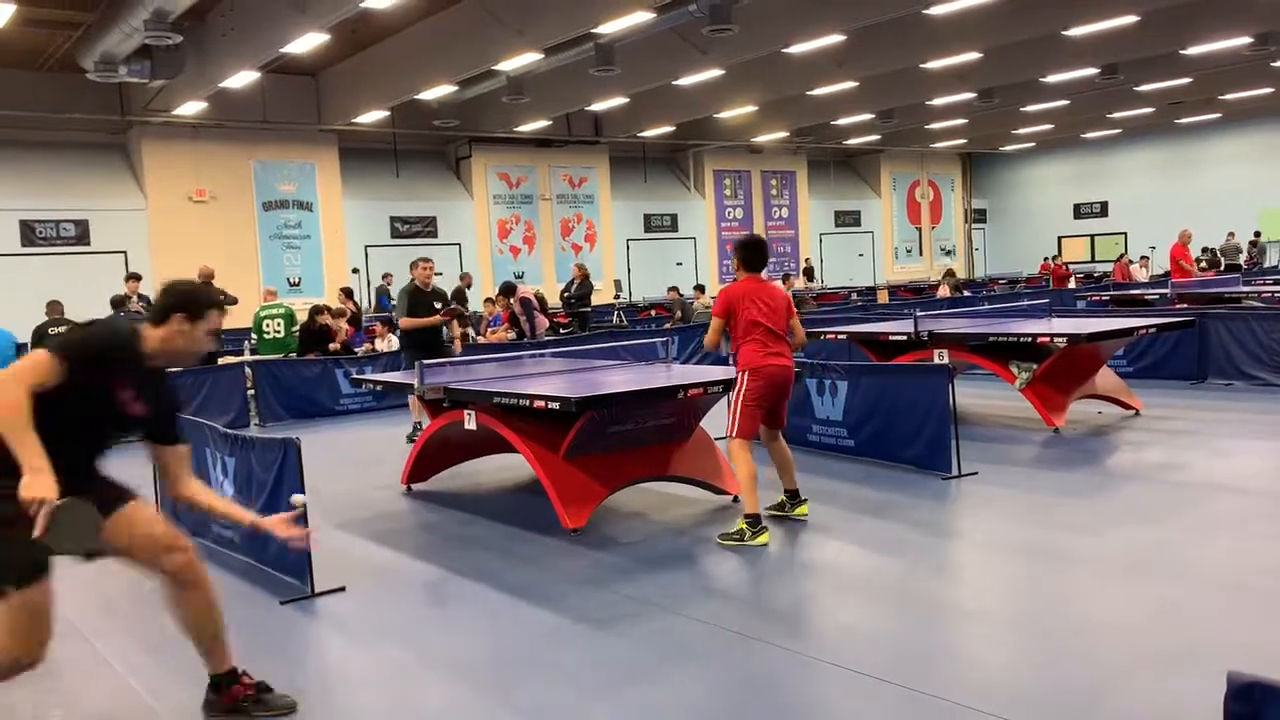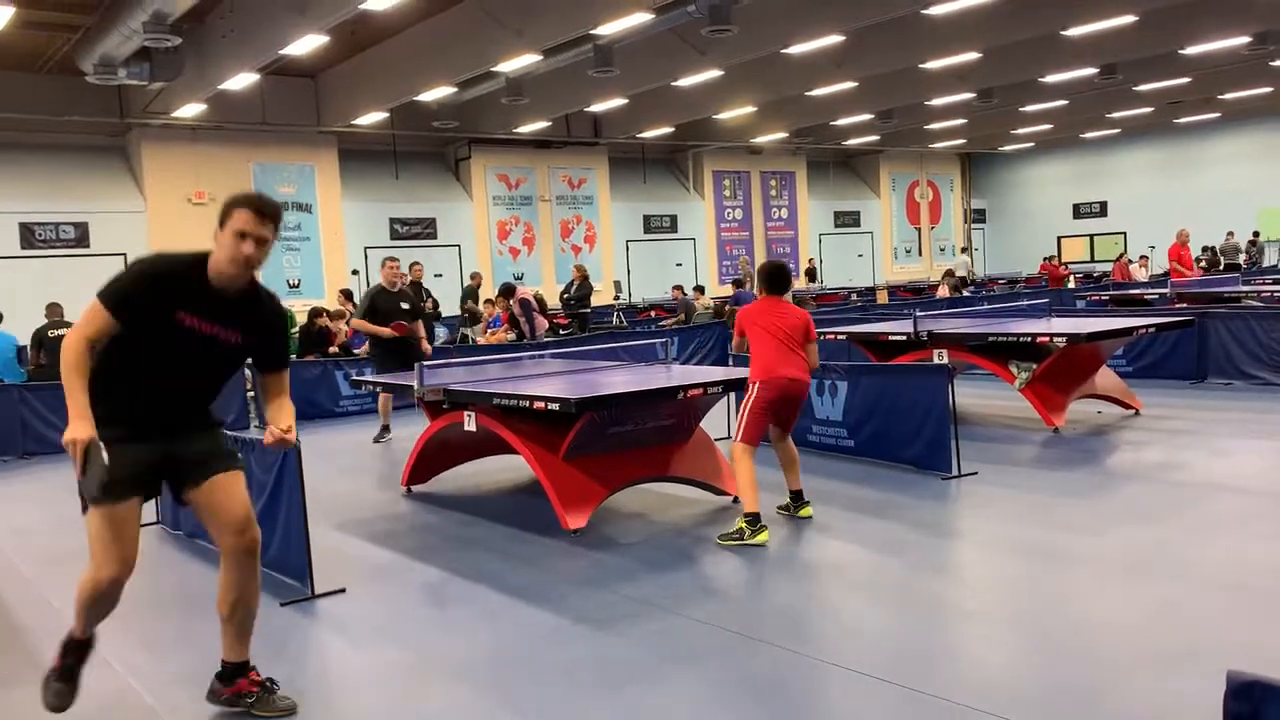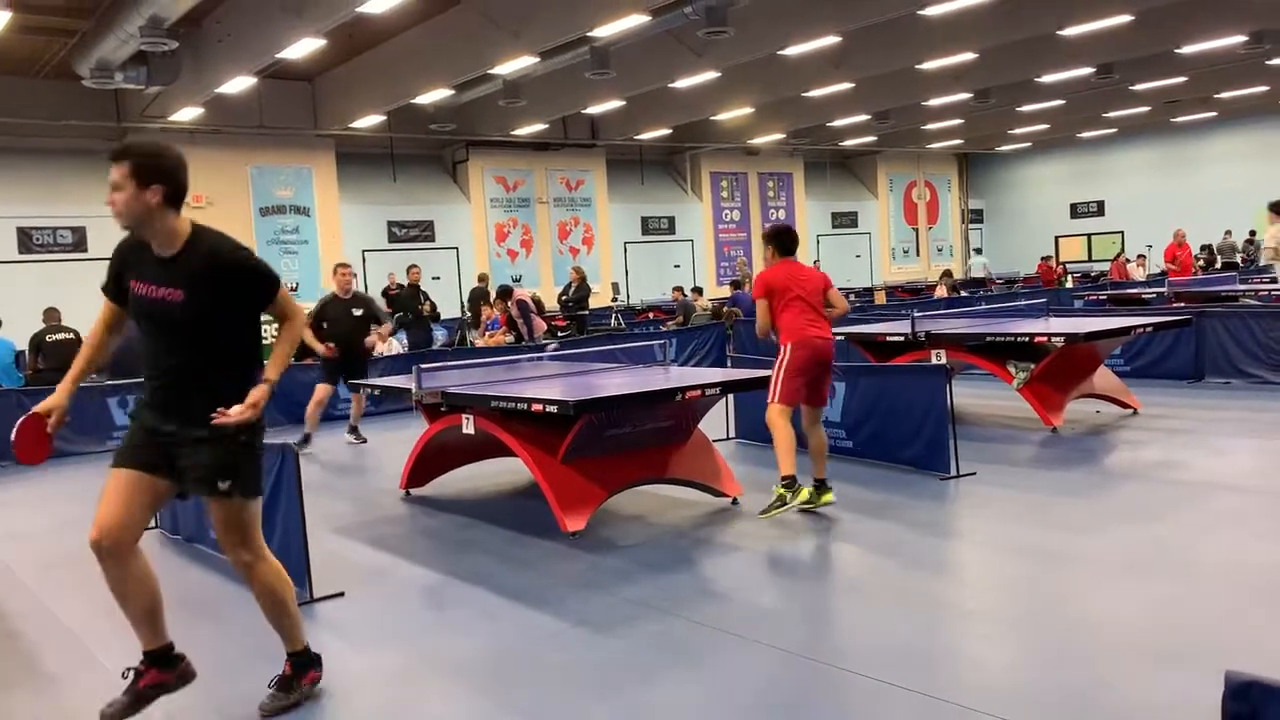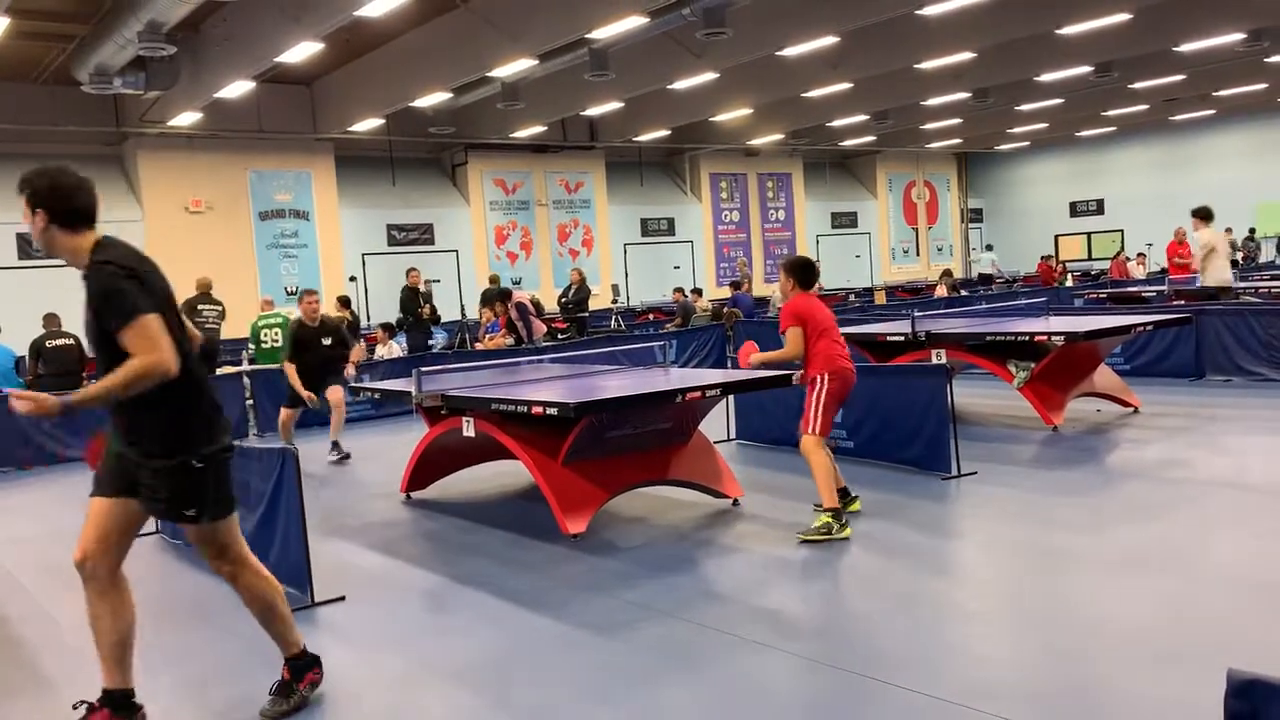
dt=0.3s
person 1, frame 1
left shoulder: (158, 391)
right shoulder: (102, 343)
left elbow: (182, 484)
left wrist: (258, 523)
right wrist: (35, 470)
left hip: (76, 484)
left knee: (180, 561)
person 1, frame 2
left shoulder: (266, 314)
right shoulder: (158, 275)
left elbow: (276, 391)
right elbow: (78, 340)
left wrist: (282, 423)
right wrist: (80, 418)
left hip: (191, 430)
right hip: (117, 433)
left knee: (243, 538)
right knee: (111, 571)
left ankle: (234, 676)
right ankle: (75, 645)
person 1, frame 3
left shoulder: (225, 260)
right shoulder: (131, 253)
left elbow: (293, 318)
right elbow: (109, 323)
left wrist: (264, 388)
right wrist: (66, 388)
left hip: (221, 423)
right hip: (158, 417)
left knee: (243, 550)
right knee: (108, 538)
left ankle: (303, 663)
right ankle: (161, 662)
person 1, frame 4
left shoulder: (108, 275)
right shoulder: (112, 264)
left elbow: (161, 362)
right elbow: (186, 335)
left wrist: (68, 403)
left hip: (183, 444)
right hip: (135, 443)
left knee: (228, 560)
right knee: (92, 561)
left ankle: (301, 664)
person 2, frame 1
left shoulder: (728, 294)
right shoulder: (780, 294)
left elbow: (711, 343)
right elbow: (799, 339)
left wrist: (710, 339)
left hip: (756, 372)
right hip: (784, 371)
left knee: (739, 445)
right knee: (771, 434)
left ankle: (753, 525)
right ankle: (794, 499)
person 2, frame 2
left shoulder: (746, 313)
right shoulder: (802, 316)
left elbow: (736, 348)
right elbow: (813, 363)
left hip: (767, 383)
right hip: (800, 384)
left knee: (741, 451)
right knee: (780, 435)
left ankle: (752, 524)
right ankle: (798, 501)
person 2, frame 3
left shoulder: (765, 278)
right shoulder: (816, 275)
left elbow: (763, 327)
right elbow: (843, 308)
left wrist: (761, 331)
left hip: (797, 347)
right hip: (823, 345)
left knee: (777, 414)
right knee: (811, 418)
left ankle: (789, 488)
right ankle: (820, 487)
person 2, frame 4
left shoulder: (792, 307)
right shoulder: (820, 307)
left elbow: (796, 351)
left wrist: (760, 357)
right wrist: (809, 370)
left hip: (828, 376)
right hip: (844, 373)
left knee: (810, 445)
right knee: (814, 439)
left ankle: (834, 519)
right ankle: (844, 496)
